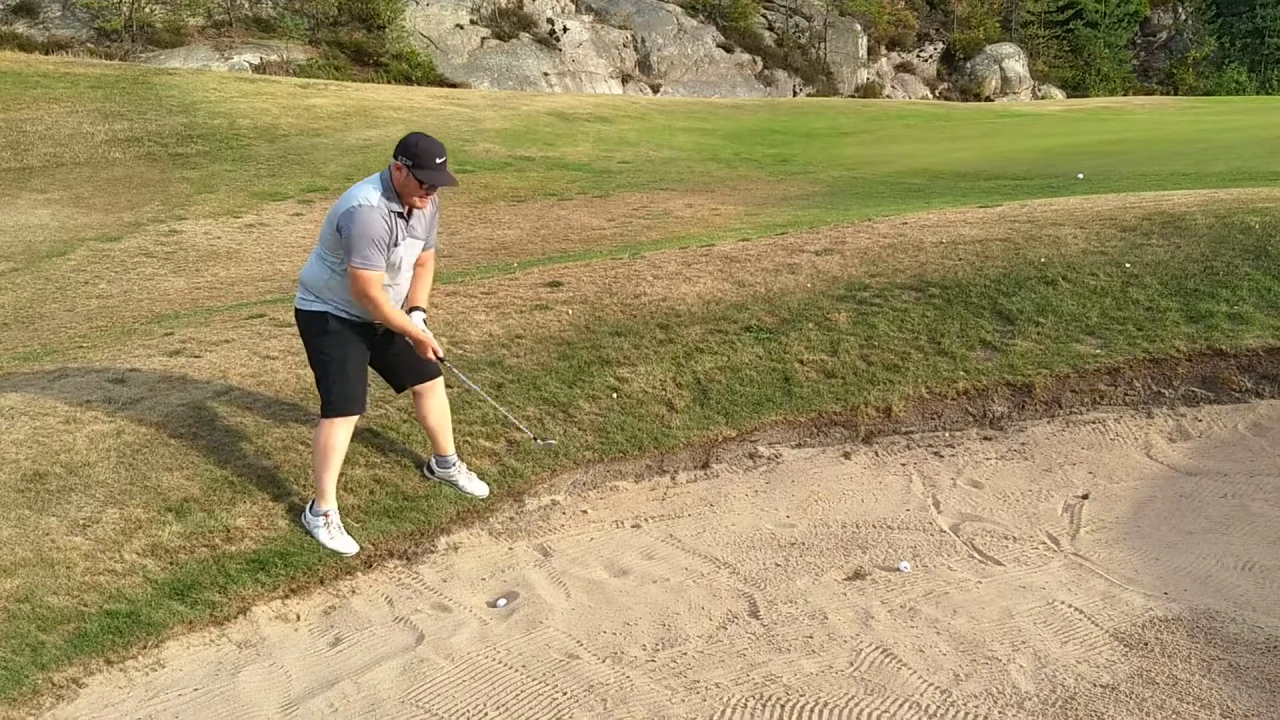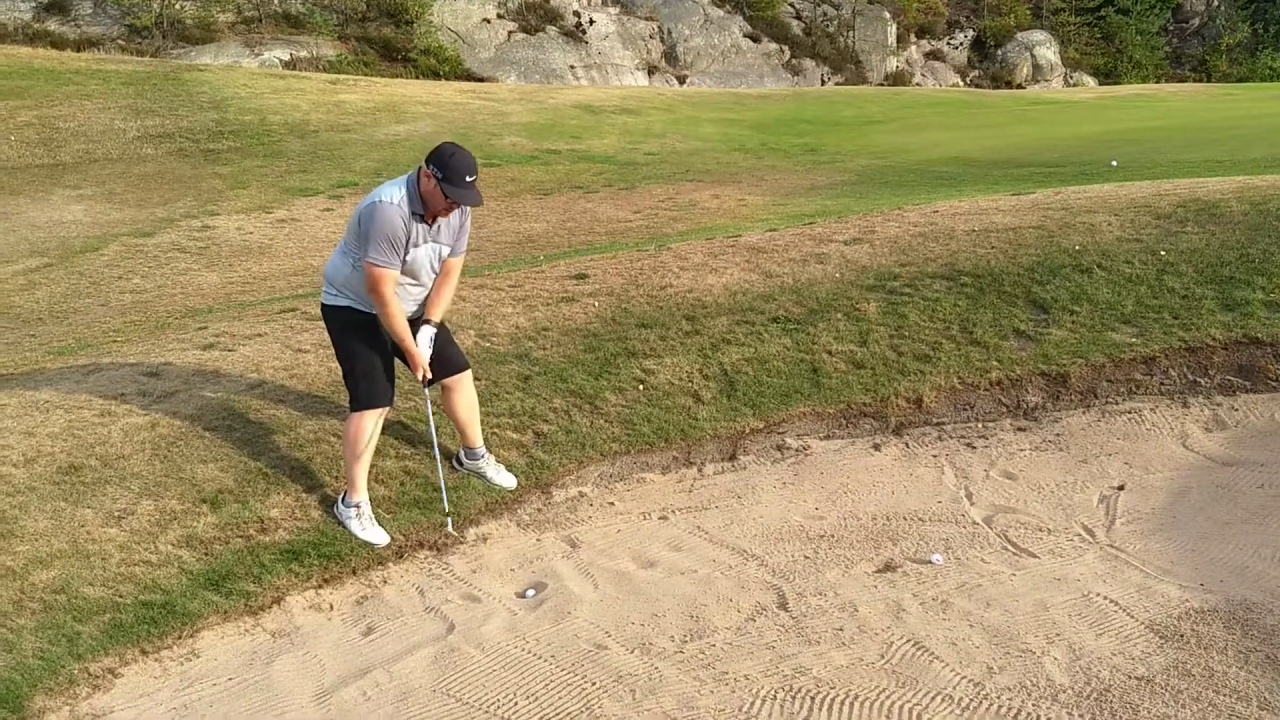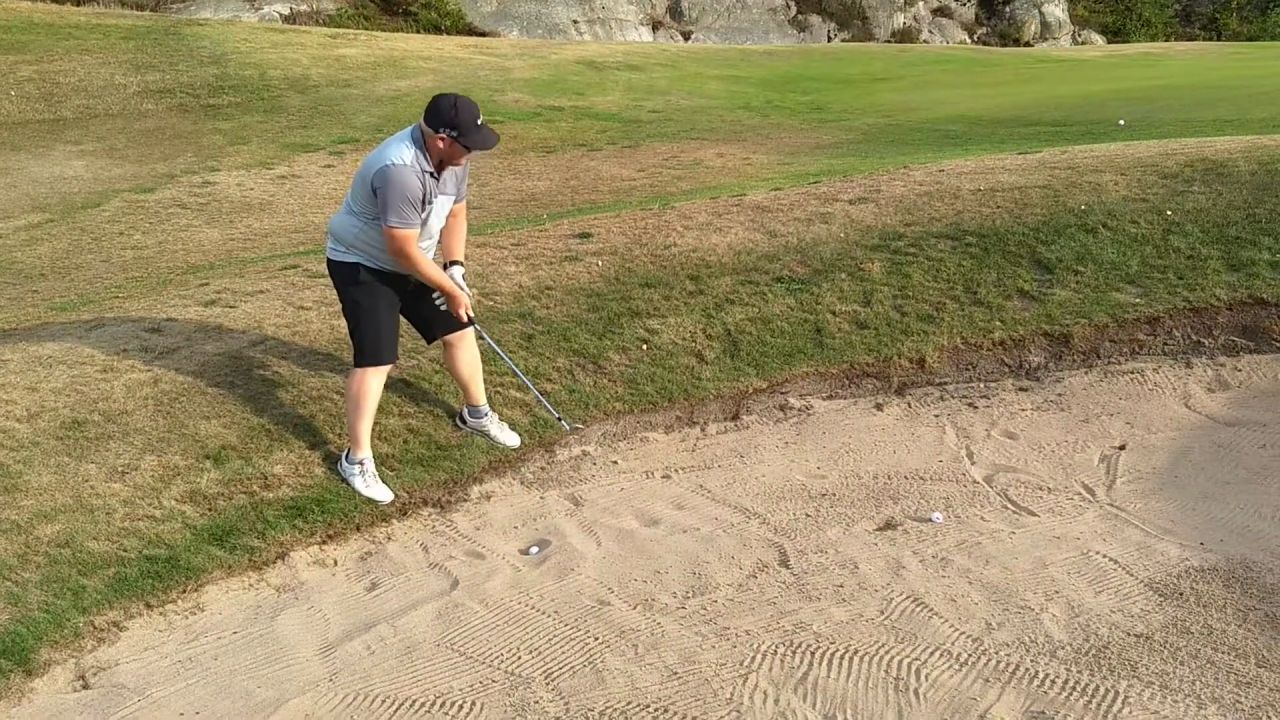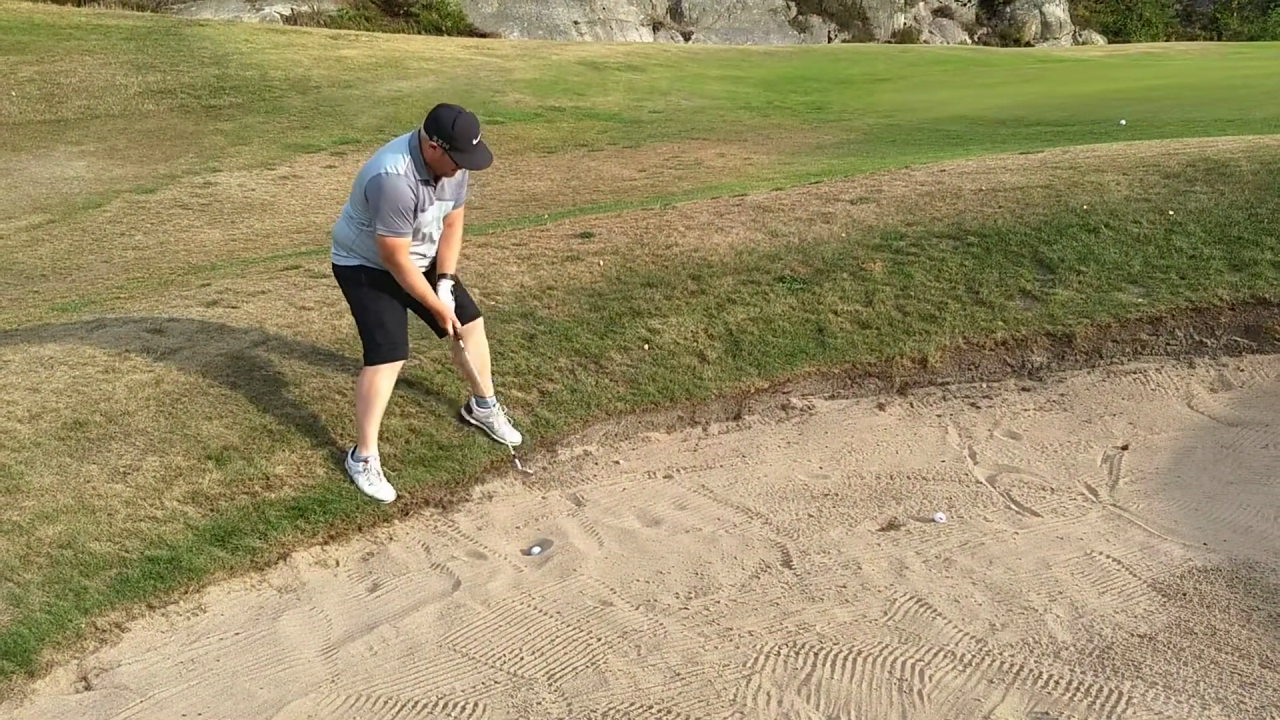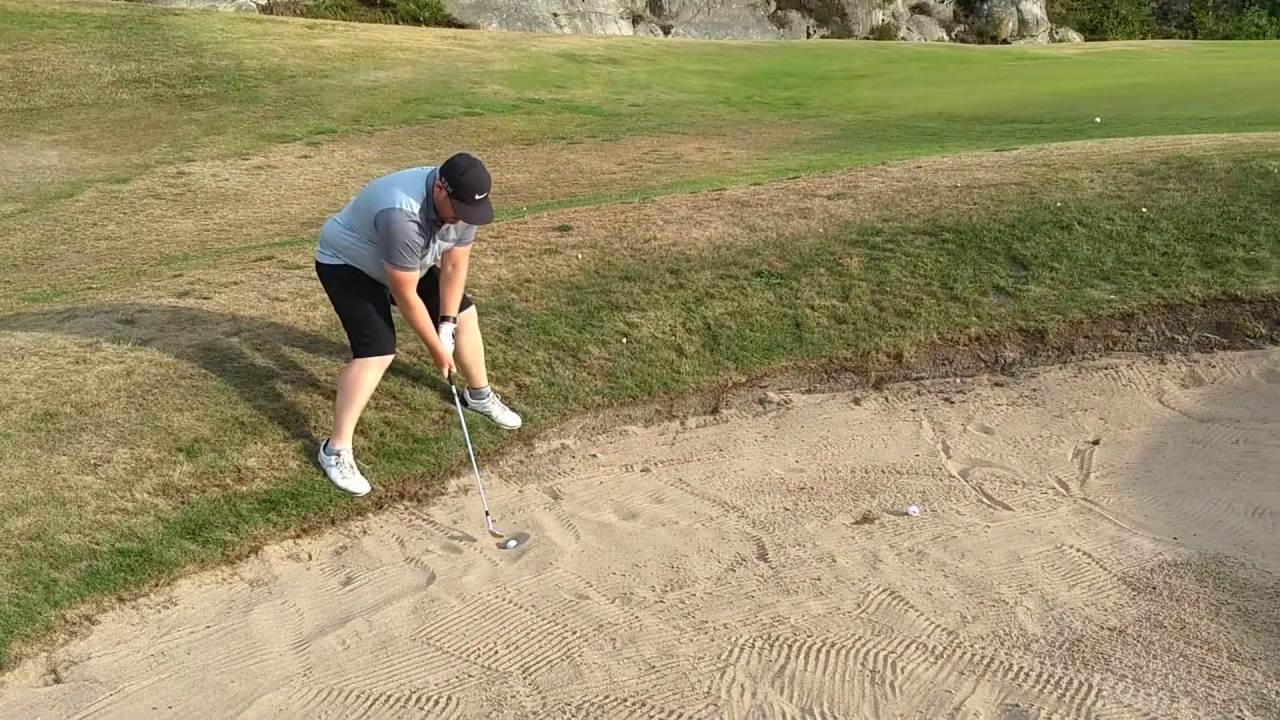
dt=1s
person 1, frame 1
left shoulder: (425, 202)
right shoulder: (367, 210)
left elbow: (424, 261)
right elbow: (367, 293)
left wrist: (417, 315)
right wrist: (414, 333)
left hip: (382, 314)
right hip: (331, 314)
left knee: (429, 380)
right knee: (343, 409)
left ankle: (445, 462)
right ankle: (321, 511)
person 1, frame 2
left shoulder: (457, 208)
right shoulder: (388, 211)
left elbow: (449, 272)
right elbow: (380, 293)
left wrist: (429, 327)
right wrist: (410, 351)
left hip: (411, 307)
right hip: (355, 308)
left knee: (458, 374)
right knee: (372, 403)
left ankle: (474, 455)
right ankle: (353, 502)
person 1, frame 3
left shoulder: (452, 158)
right shoulder: (400, 170)
left elbow: (455, 213)
right elbow: (403, 250)
left wrist: (455, 269)
right wrist: (449, 289)
left hip: (412, 262)
right hip: (363, 265)
left knee: (459, 331)
right knee: (375, 359)
left ankle: (477, 412)
right ankle: (357, 459)
person 1, frame 4
left shoulder: (452, 163)
right shoulder: (393, 178)
left elbow: (452, 223)
right elbow: (394, 258)
left wrist: (444, 283)
right wrist: (435, 306)
left hip: (424, 260)
right hip: (367, 265)
left knee: (470, 322)
right knee: (388, 357)
left ankle: (482, 407)
right ankle: (363, 457)
person 1, frame 5
left shoulder: (462, 200)
right shoulder: (402, 212)
left elbow: (455, 265)
right elbow: (405, 295)
left wrist: (447, 324)
right wrist: (436, 346)
left hip: (405, 263)
right hip: (347, 265)
left knee: (464, 311)
right knee: (376, 351)
left ankle: (479, 395)
right ankle: (336, 450)
